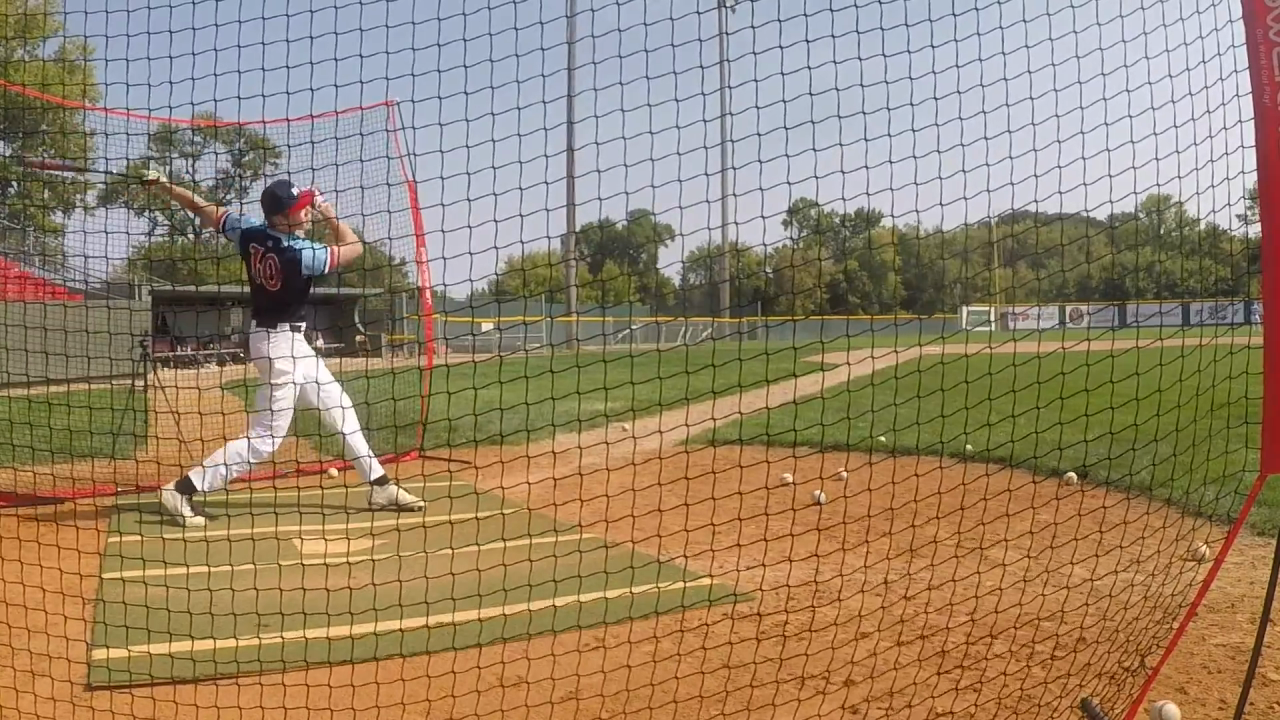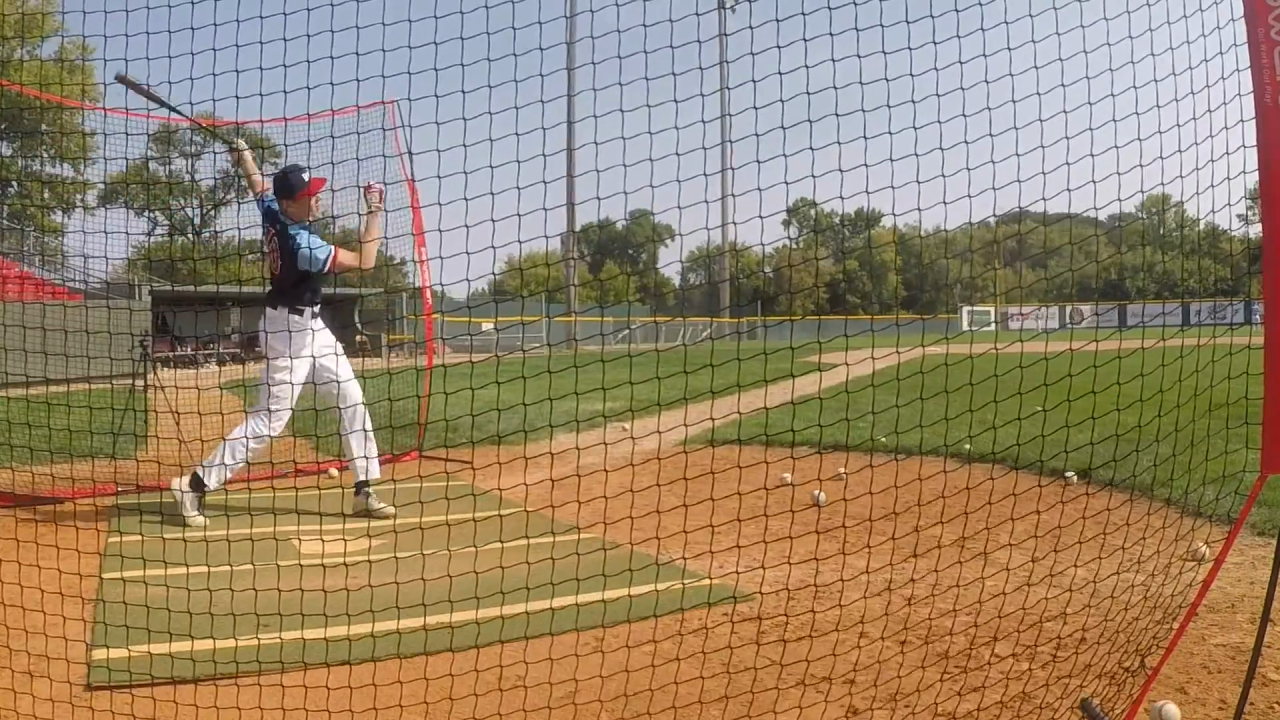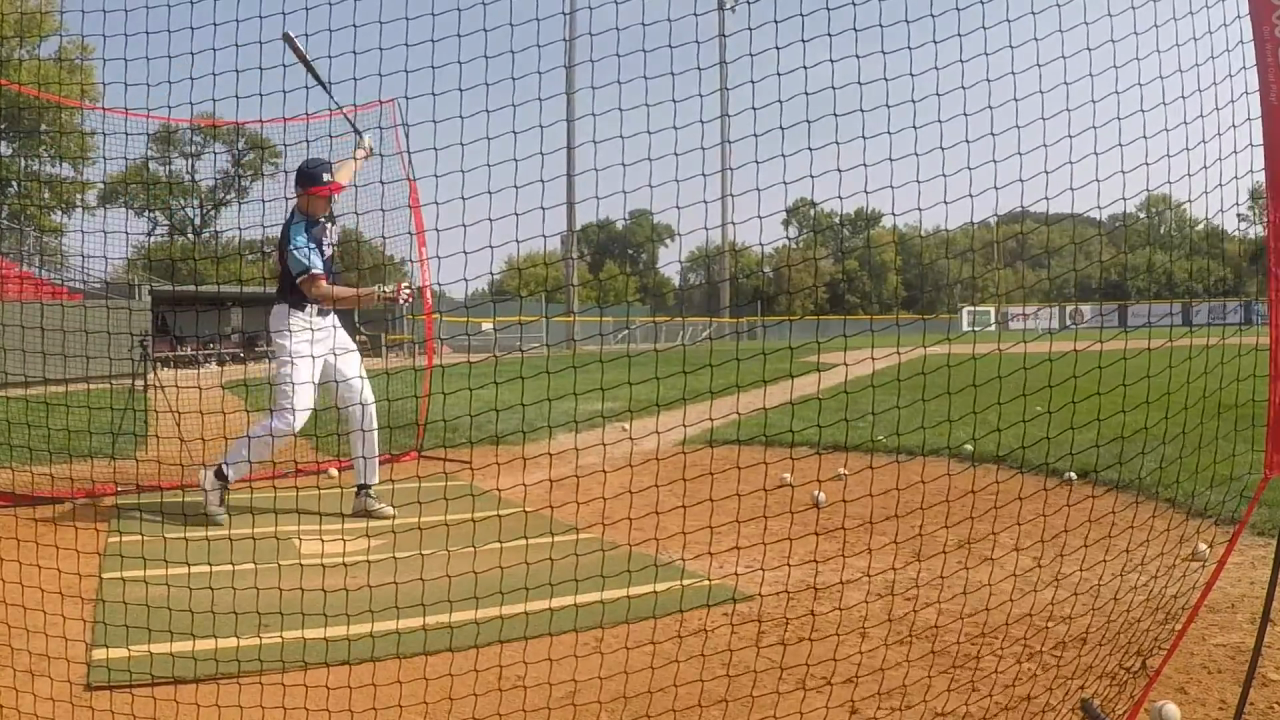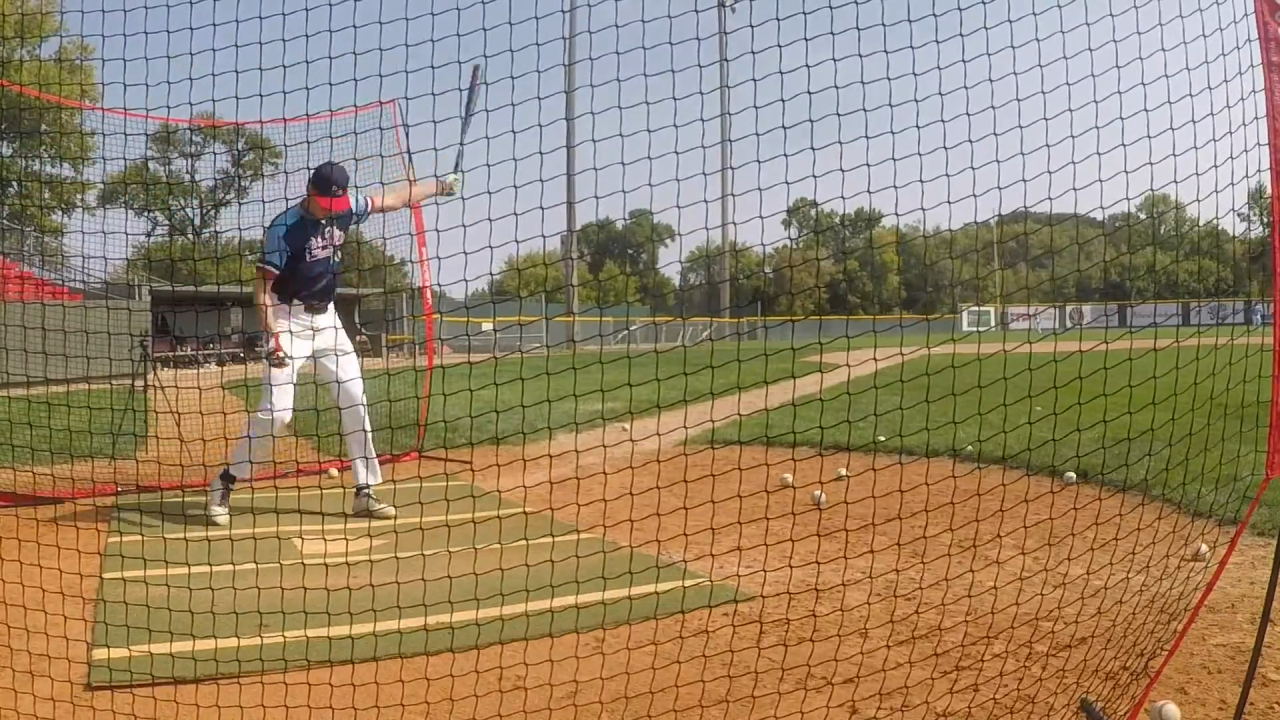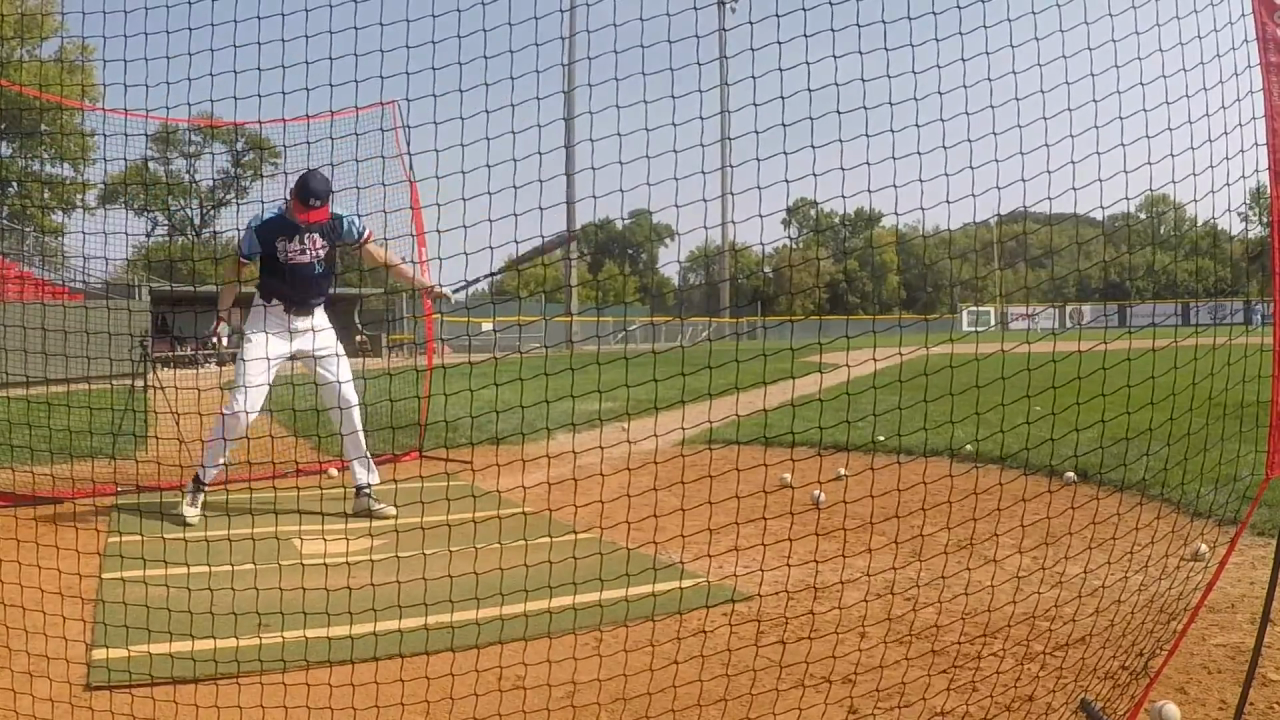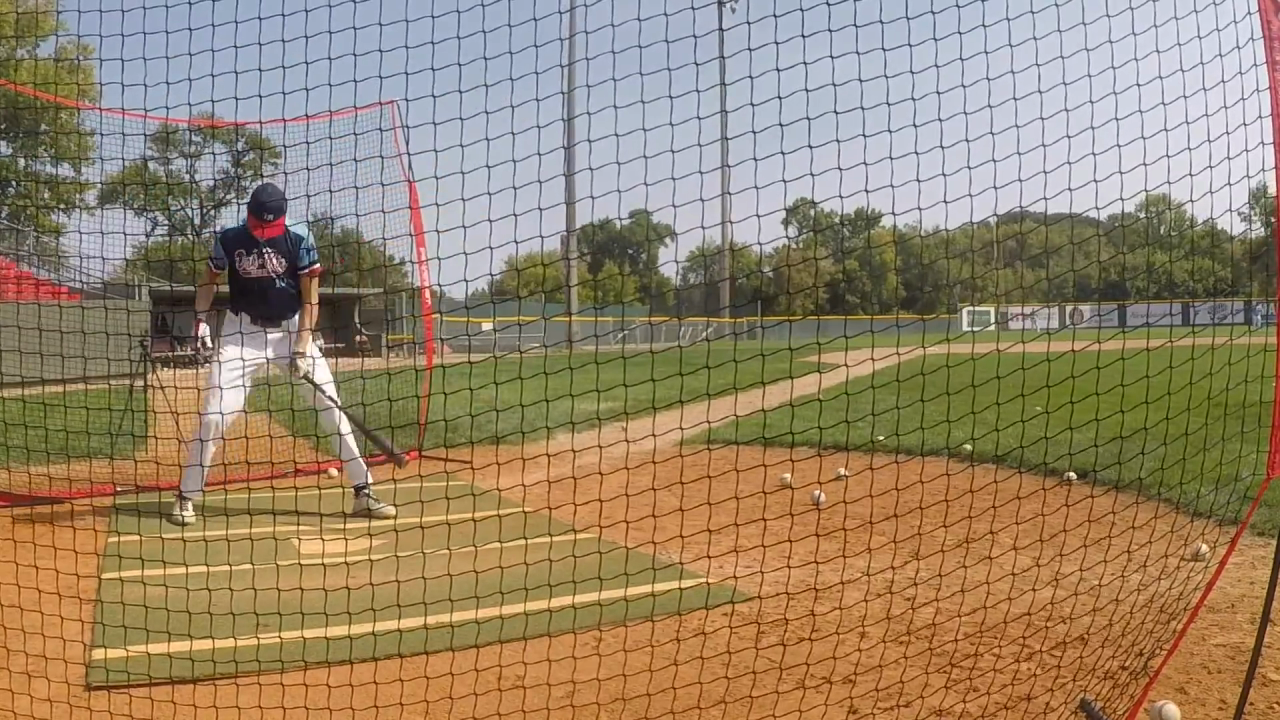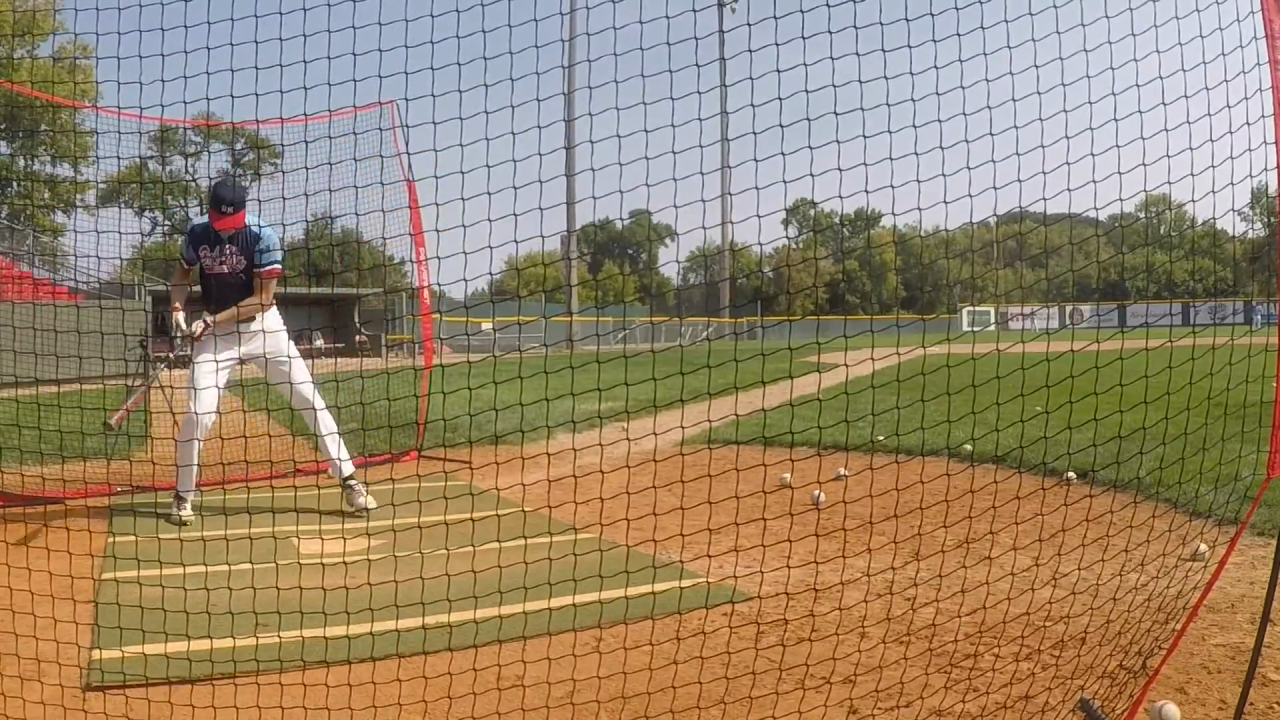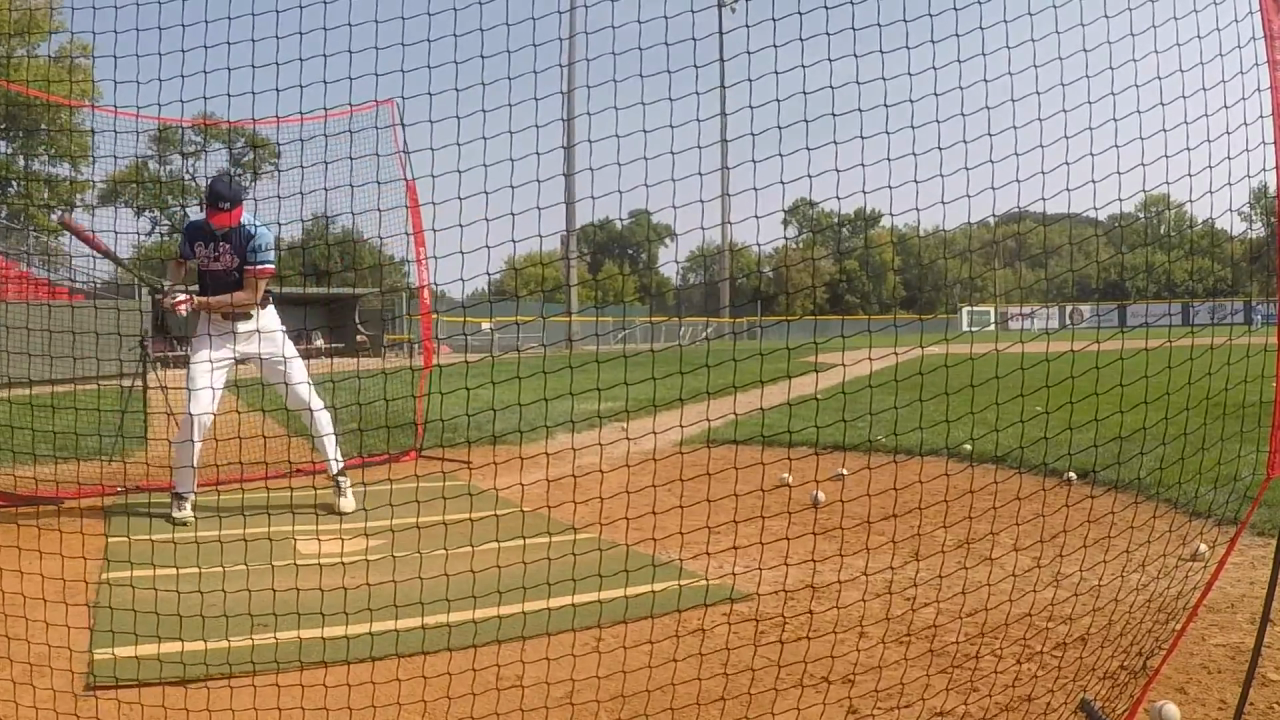
dt=0.2s
person 1, frame 1
left shoulder: (249, 232)
right shoulder: (301, 255)
left elbow: (201, 207)
right elbow: (355, 247)
left wrist: (163, 185)
right wrist: (327, 214)
left hip: (281, 340)
right hip: (280, 343)
left knee: (340, 408)
right knee: (264, 439)
left ankle: (380, 486)
right ankle: (183, 489)
person 1, frame 2
left shoulder: (272, 210)
right shoulder: (301, 243)
left elbow: (258, 183)
right elbow: (364, 261)
left wrist: (244, 155)
right wrist: (375, 211)
left hip: (309, 325)
right hip: (290, 329)
left knee: (353, 401)
right knee: (267, 422)
left ankle: (363, 491)
right ankle: (194, 484)
person 1, frame 3
left shoulder: (317, 209)
right shoulder: (298, 238)
left elbow: (341, 175)
right elbow: (323, 293)
left wrist: (360, 155)
right wrist: (381, 295)
left hip: (327, 321)
right hip: (297, 325)
left knee: (361, 403)
right knee: (289, 417)
left ankle: (364, 492)
right ankle: (220, 477)
person 1, frame 4
left shoulder: (345, 209)
right shoulder: (284, 228)
left elbow: (391, 200)
right elbow: (262, 288)
left wrist: (438, 187)
right wrist: (273, 337)
left hip: (325, 317)
right hip: (288, 319)
left knee: (354, 402)
right knee: (276, 410)
left ankle: (364, 492)
right ankle: (226, 482)
person 1, frame 5
left shoulder: (337, 222)
right shoulder: (263, 226)
left elbow: (377, 253)
right elbow: (237, 273)
left wrist: (420, 282)
right wrist: (222, 316)
left hip: (314, 320)
right hip: (269, 320)
left knee: (346, 402)
right knee: (241, 408)
left ankle: (364, 492)
right ankle: (198, 485)
person 1, frame 6
left shoulder: (299, 238)
right shoulder: (230, 238)
left elbow: (310, 297)
right elbow: (209, 280)
left wrist: (302, 345)
right wrist: (201, 318)
left hip: (290, 329)
right hip: (242, 330)
left knee: (331, 406)
right knee: (215, 414)
left ankle: (362, 492)
right ankle: (187, 495)
person 1, frame 7
left shoulder: (262, 236)
right shoulder: (196, 234)
left elbow: (262, 298)
right elbow: (182, 274)
left wrist: (212, 321)
right wrist: (177, 306)
left hip: (263, 324)
right hip: (214, 328)
left knee: (310, 400)
right knee: (198, 414)
left ankle: (349, 481)
right ankle: (183, 495)
person 1, frame 8
left shoulder: (258, 235)
right shoulder: (194, 230)
left elbow: (251, 296)
right elbow: (179, 263)
left wrist: (195, 301)
right wrist: (172, 288)
left hip: (260, 323)
right hip: (213, 328)
left knee: (307, 399)
right knee: (196, 414)
left ankle: (339, 476)
right ankle: (182, 494)
